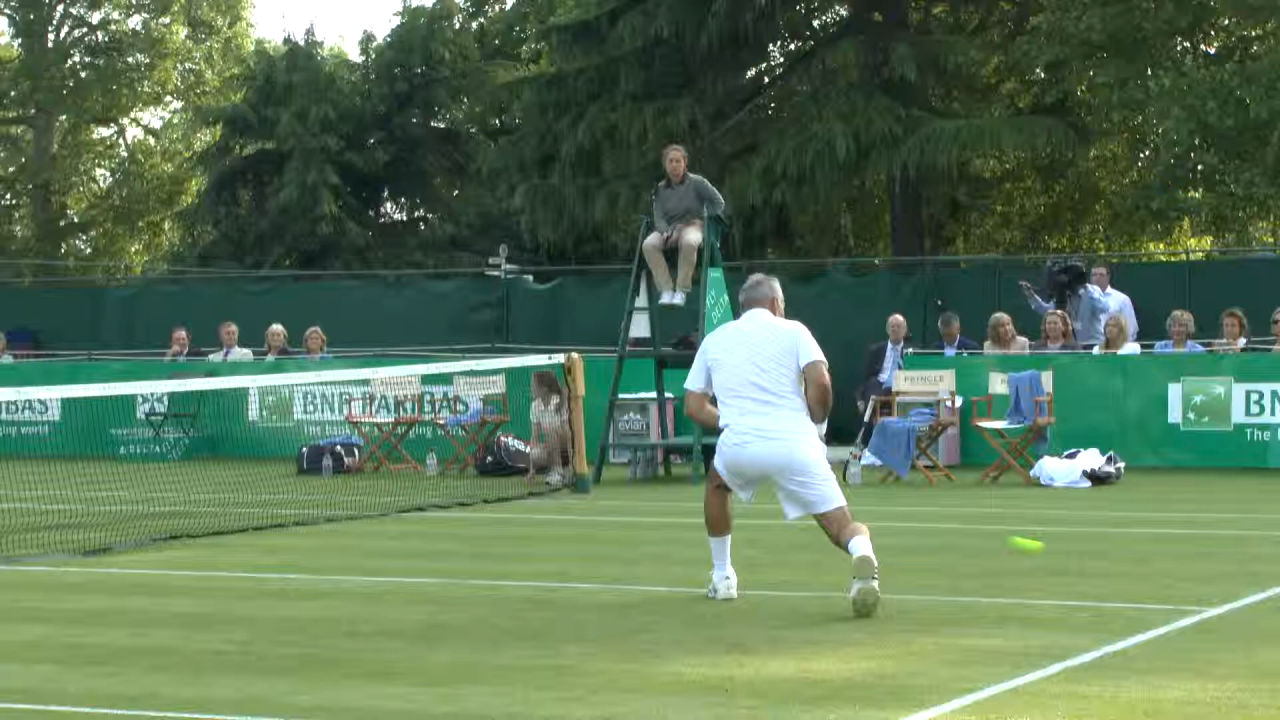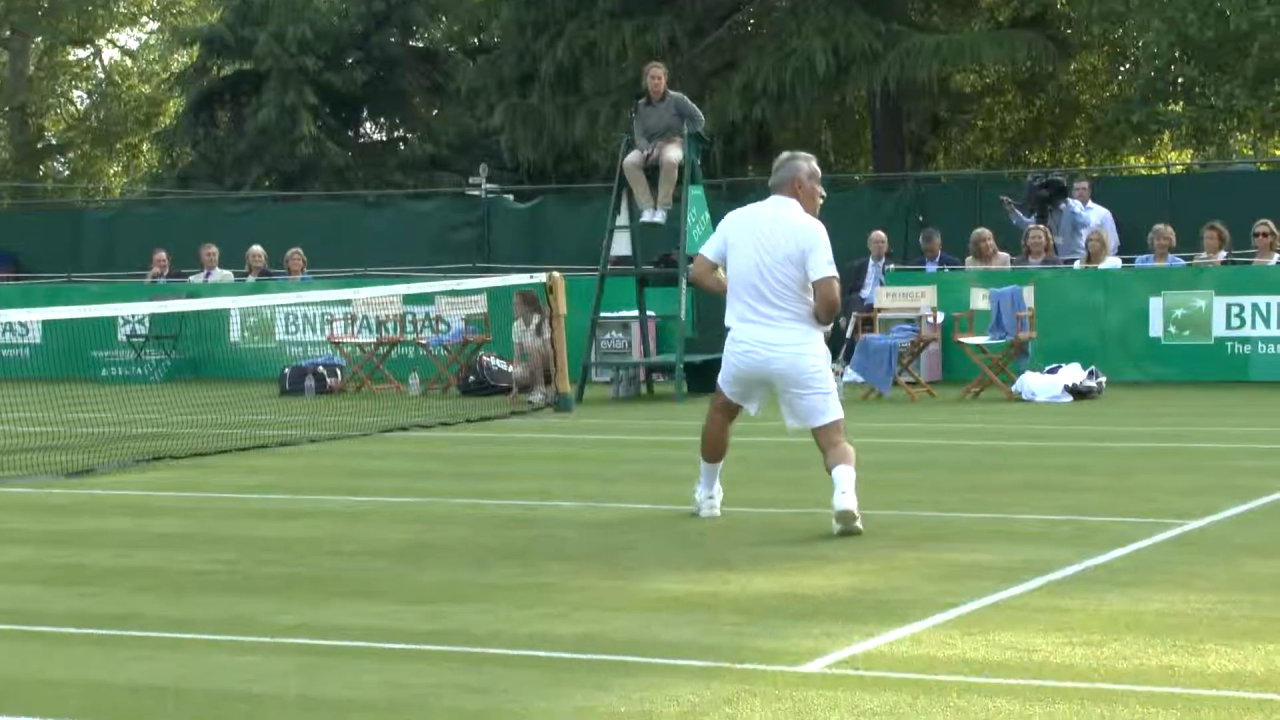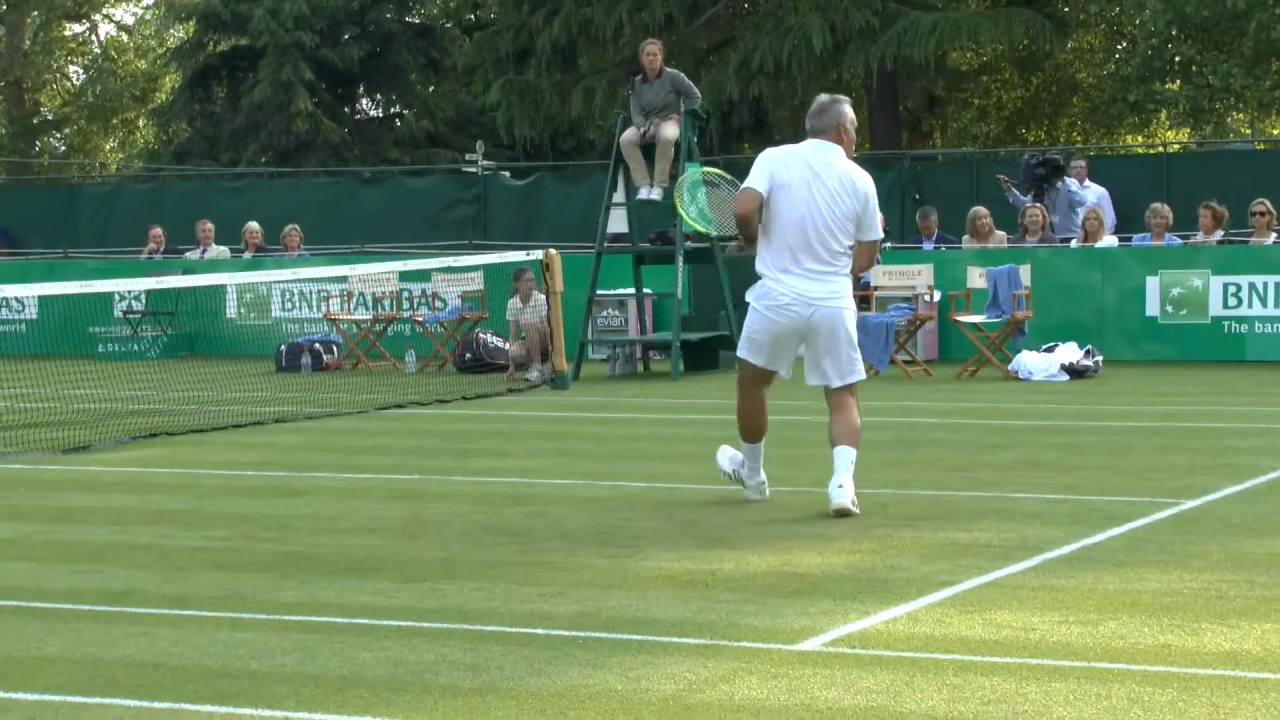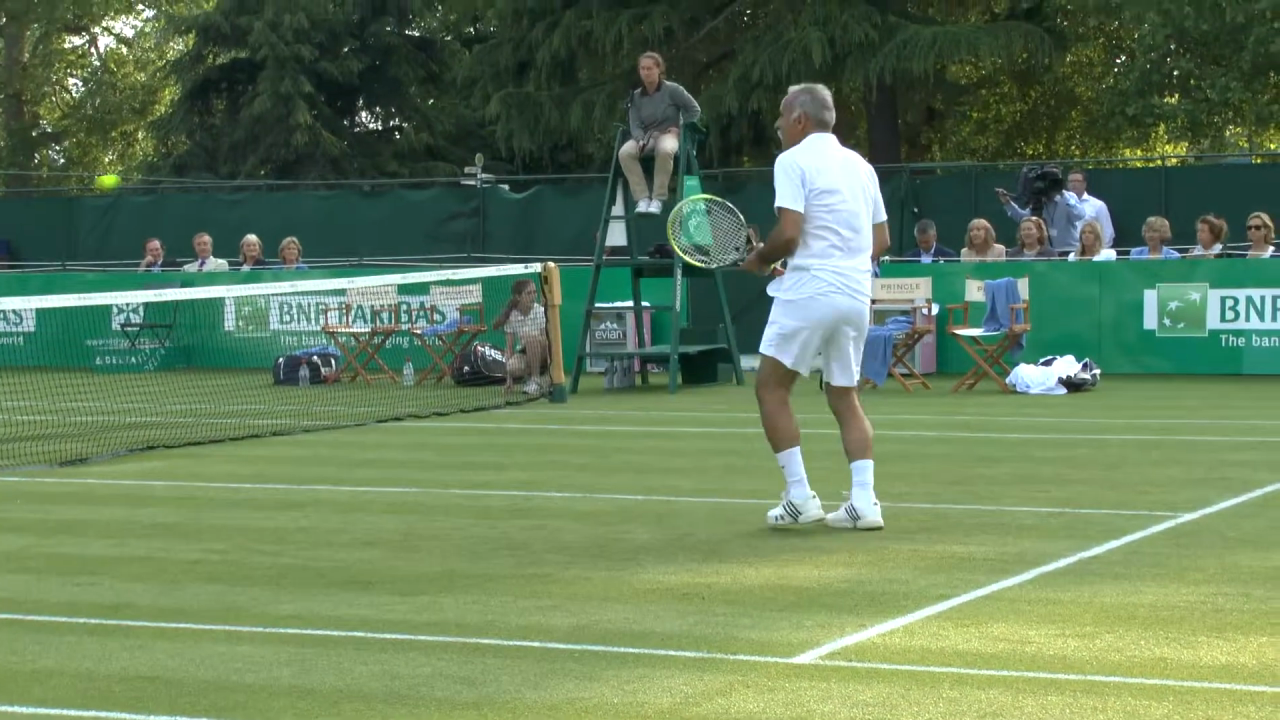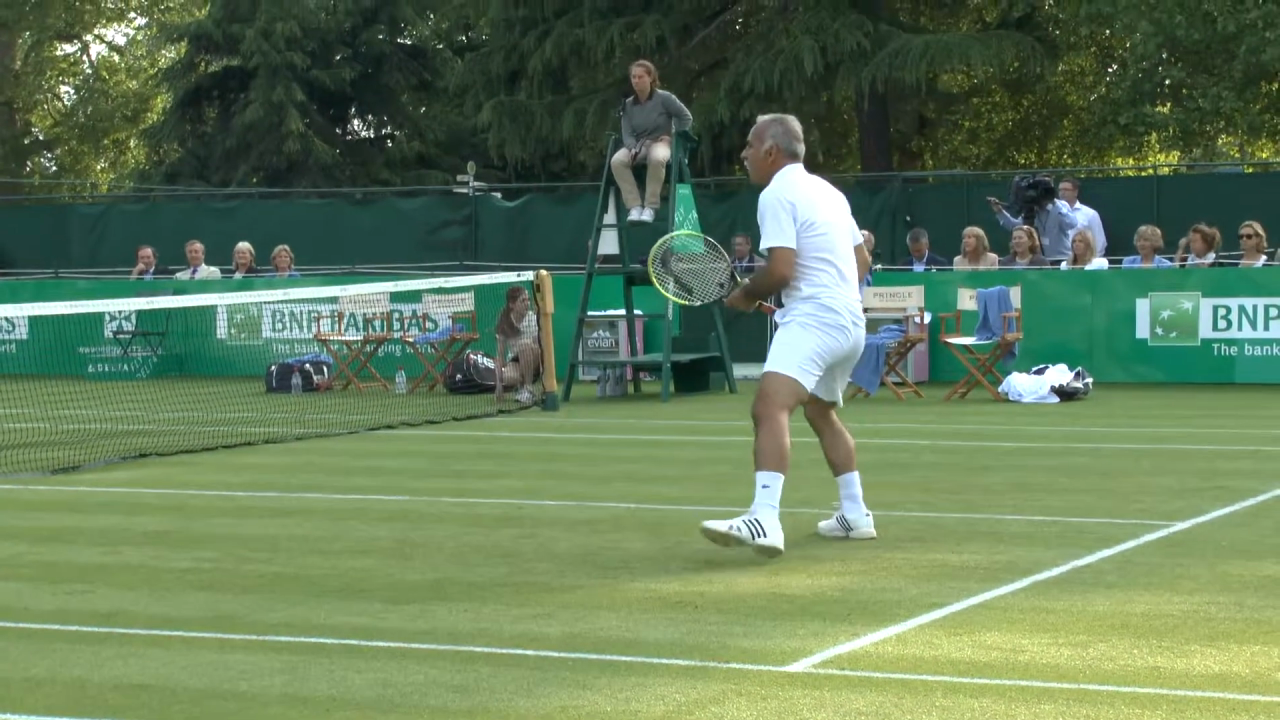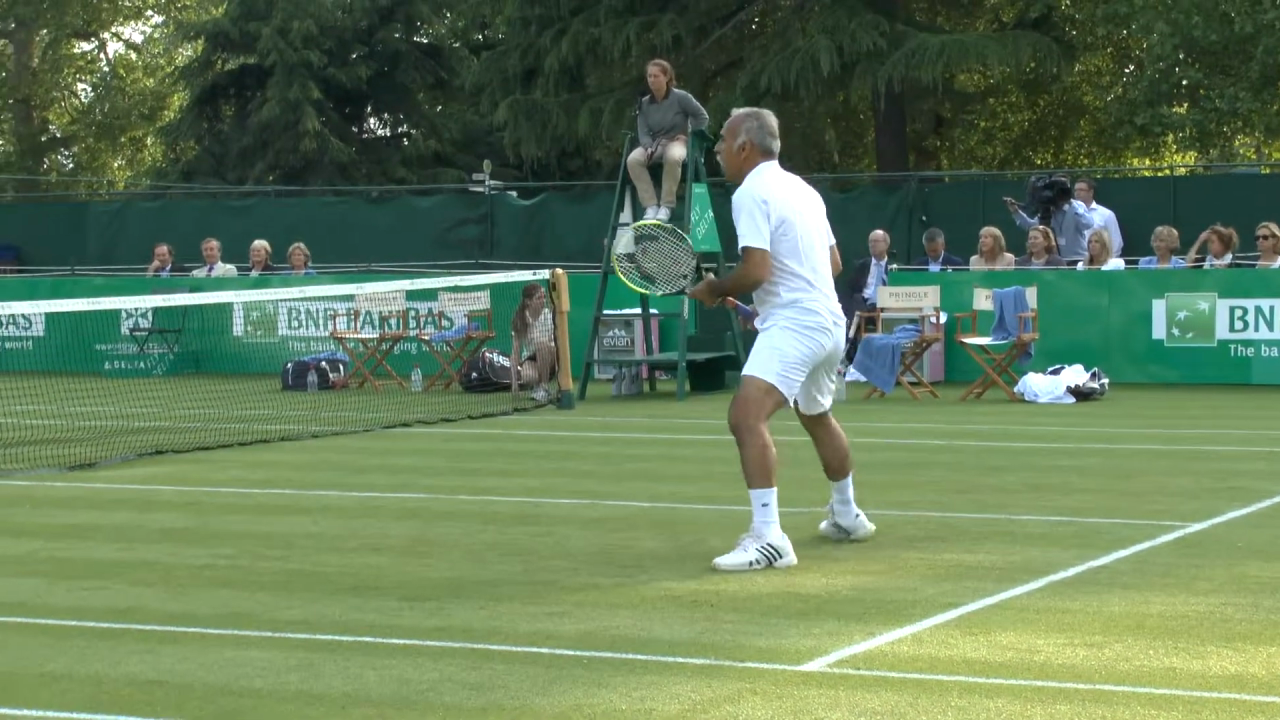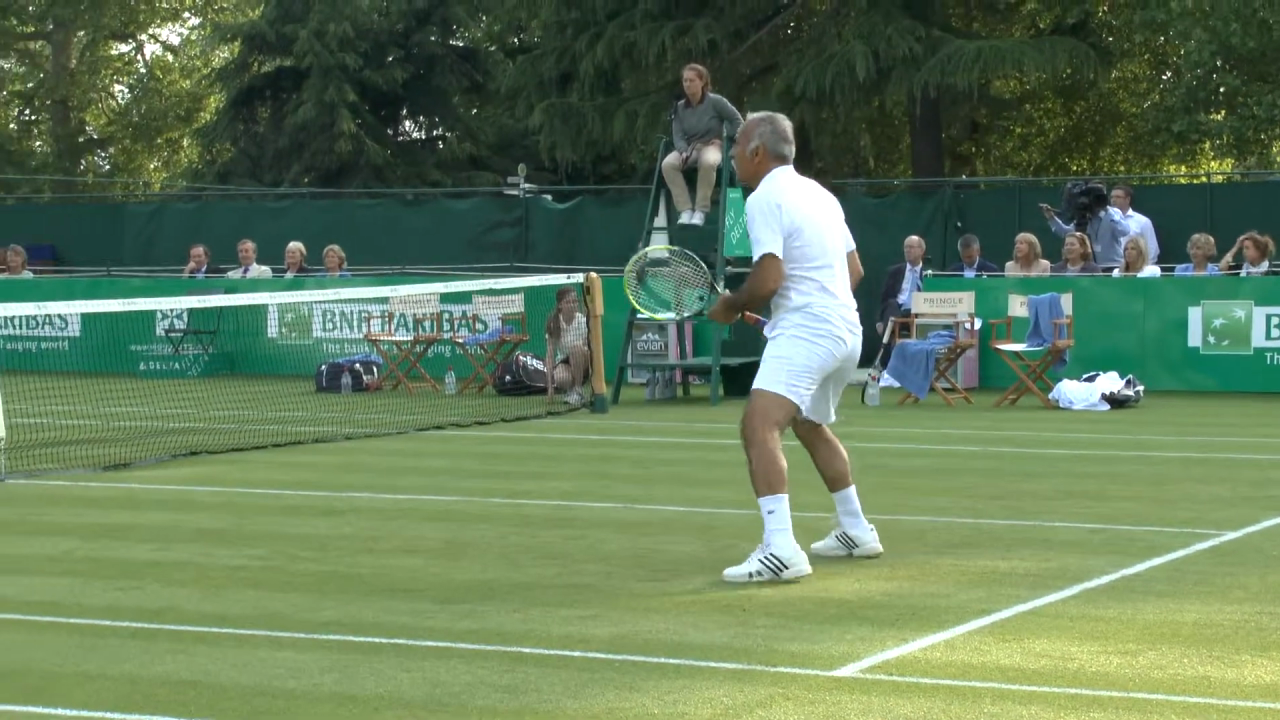
dt=0.3s
person 1, frame 1
left shoulder: (714, 340)
right shoulder: (792, 330)
left elbow: (693, 407)
right elbow: (820, 382)
right wrist: (816, 424)
left hip: (740, 444)
right hip: (794, 443)
left knee: (716, 485)
right knee: (845, 526)
left ankle: (722, 576)
right ankle: (862, 553)
person 1, frame 2
left shoulder: (735, 219)
right shoulder: (809, 228)
left elbow: (699, 271)
right elbow: (830, 298)
right wrist: (819, 324)
left hip: (745, 348)
right hip: (800, 351)
left knee: (721, 412)
right knee: (835, 441)
left ankle: (707, 494)
right ankle: (844, 494)
person 1, frame 3
left shoulder: (773, 158)
right shoulder: (860, 179)
left elbow: (745, 209)
right elbow: (867, 257)
left wrist: (748, 236)
left hip: (776, 298)
right hip: (833, 302)
left knee: (750, 384)
right knee: (843, 398)
left ankle: (750, 471)
right ankle: (841, 483)
person 1, frame 4
left shoulder: (794, 161)
right shoulder: (861, 166)
left elbow: (789, 231)
right elbow: (882, 240)
left wrist: (761, 257)
left hip: (810, 291)
right hip: (856, 295)
left knee: (771, 389)
right knee: (844, 400)
left ankle: (801, 496)
right ankle: (863, 501)
person 1, frame 5
left shoulder: (777, 194)
right shoulder: (828, 192)
left elbow: (781, 271)
right elbow: (860, 261)
left wrist: (745, 293)
left hip: (813, 320)
right hip: (847, 322)
left knee: (769, 409)
right knee: (820, 412)
left ankle: (763, 520)
right ankle: (854, 514)
person 1, frame 6
left shoulder: (751, 193)
right shoulder: (802, 188)
left elbow: (755, 272)
right elbow: (834, 263)
left wrist: (713, 289)
left hip: (793, 326)
right hip: (826, 324)
left knee: (746, 417)
right knee: (817, 418)
left ankle: (769, 538)
right ankle: (847, 515)
person 1, frame 7
left shoulder: (765, 199)
right shoulder: (821, 195)
left elbow: (769, 281)
right elbow: (854, 269)
left wrist: (727, 305)
left hip: (806, 332)
right hip: (846, 332)
left knee: (760, 428)
right knee: (811, 428)
left ankle: (781, 548)
right ankle: (856, 529)
